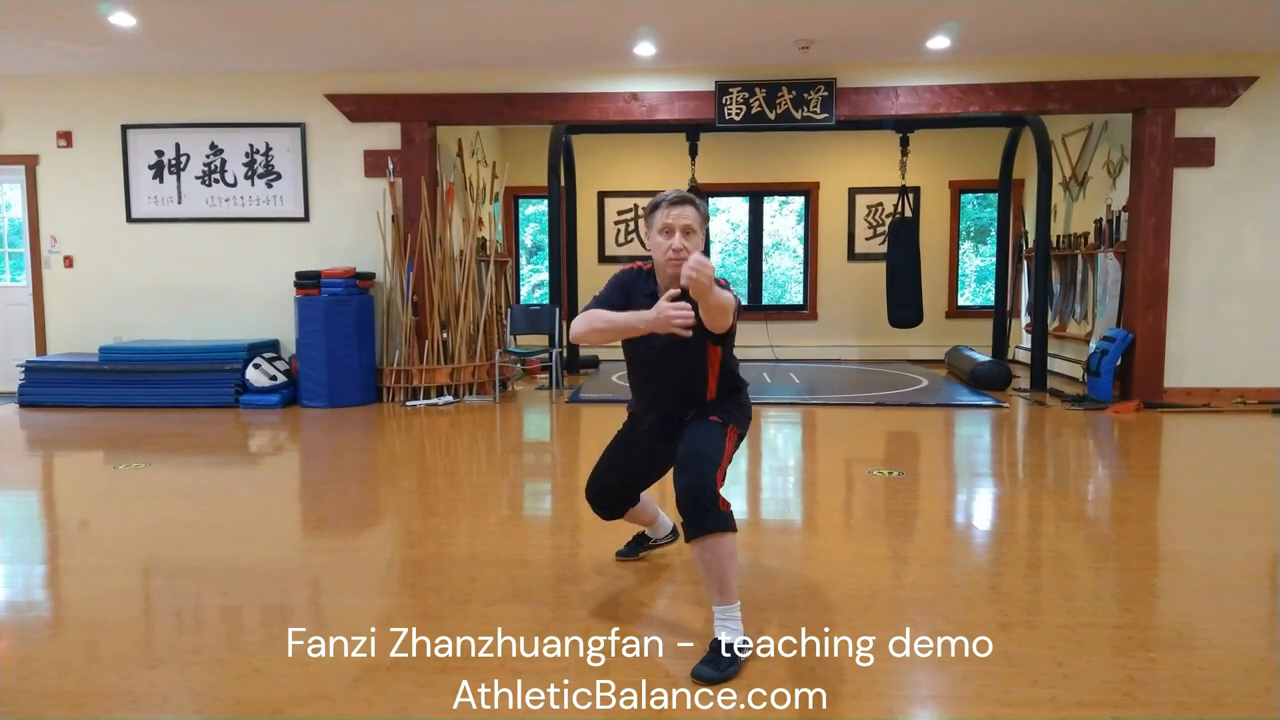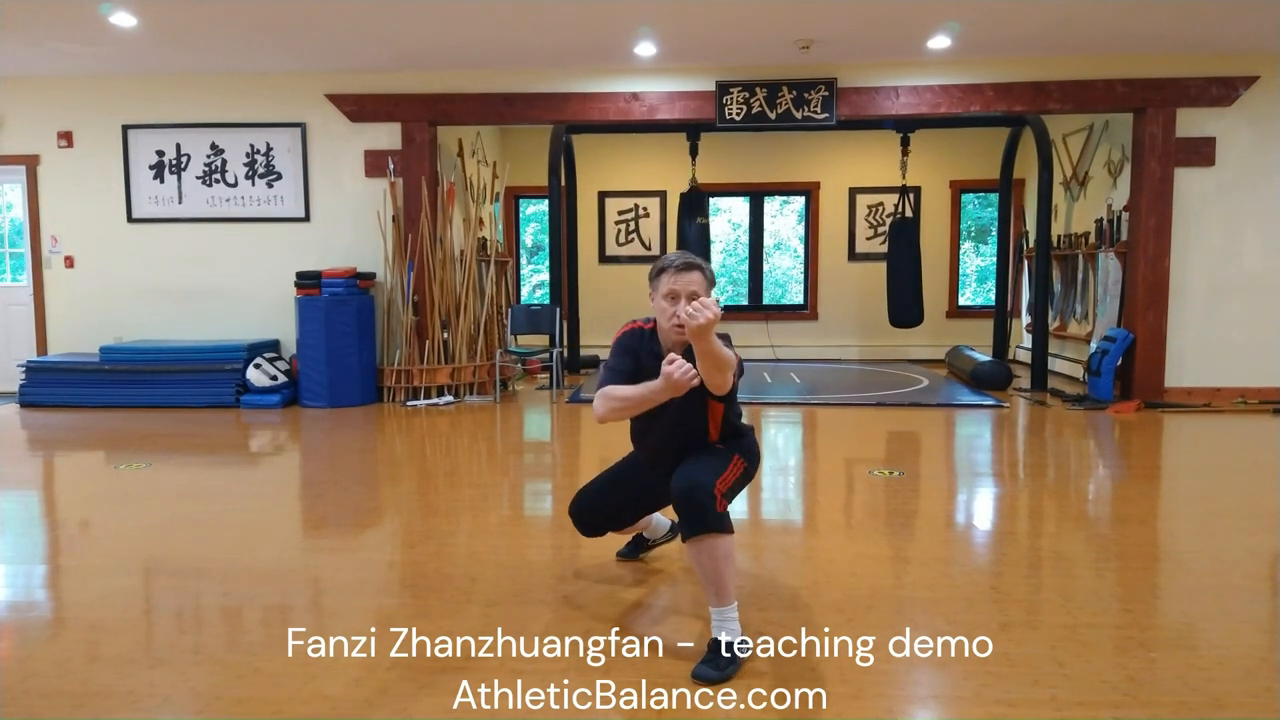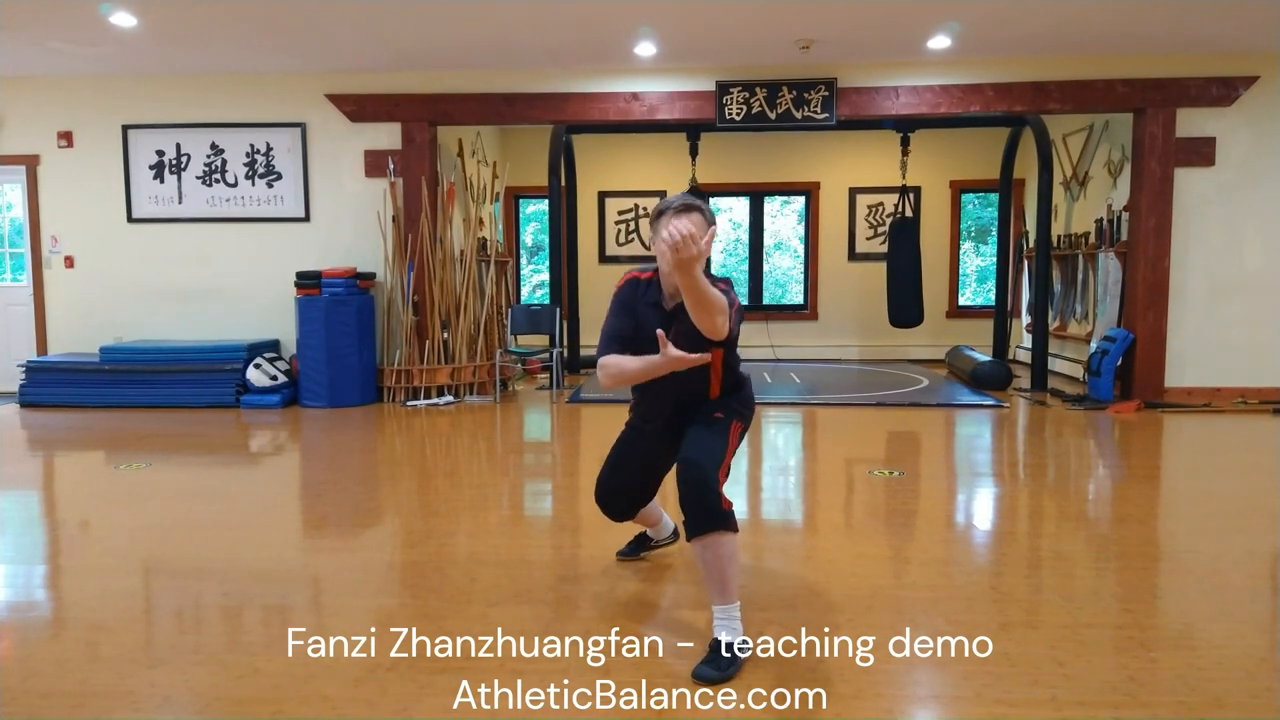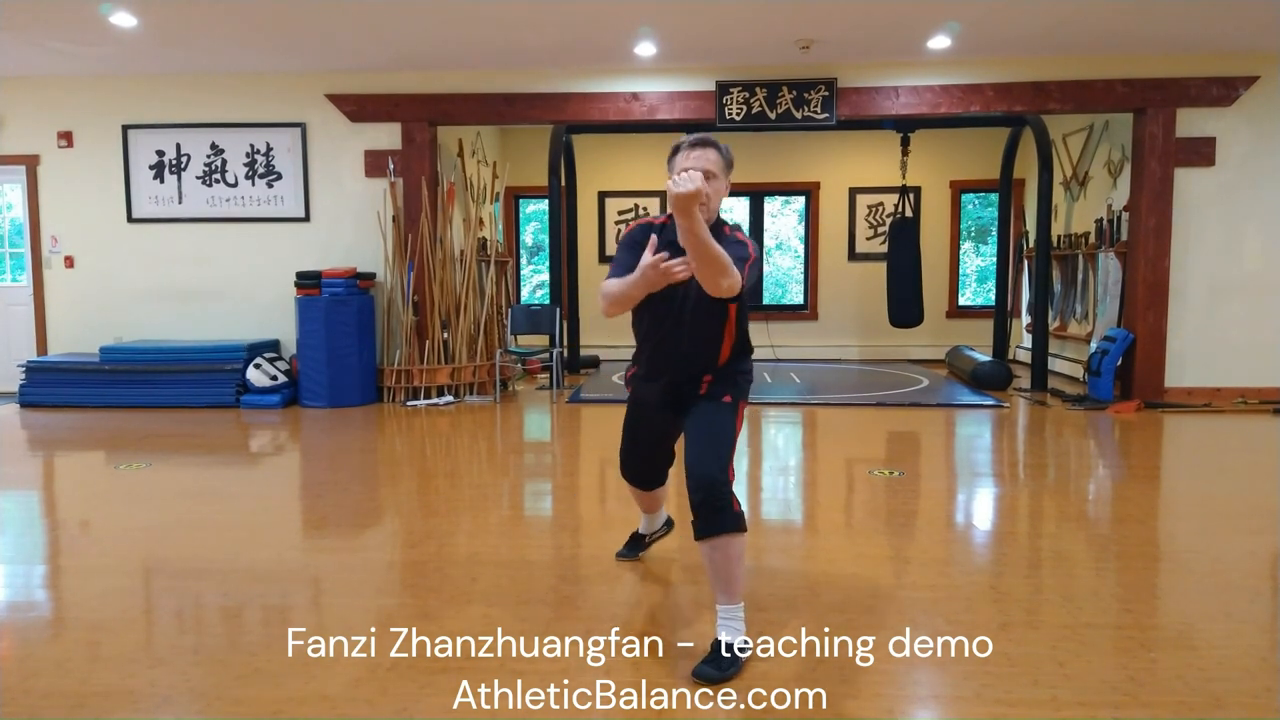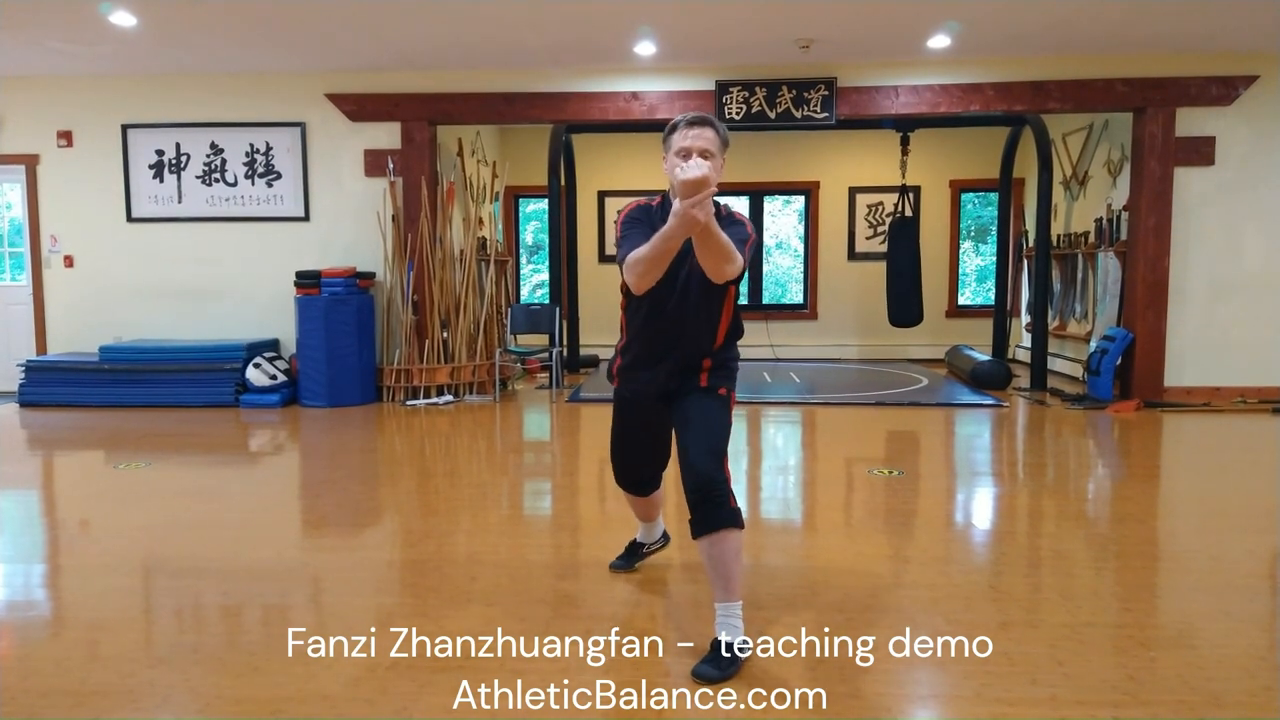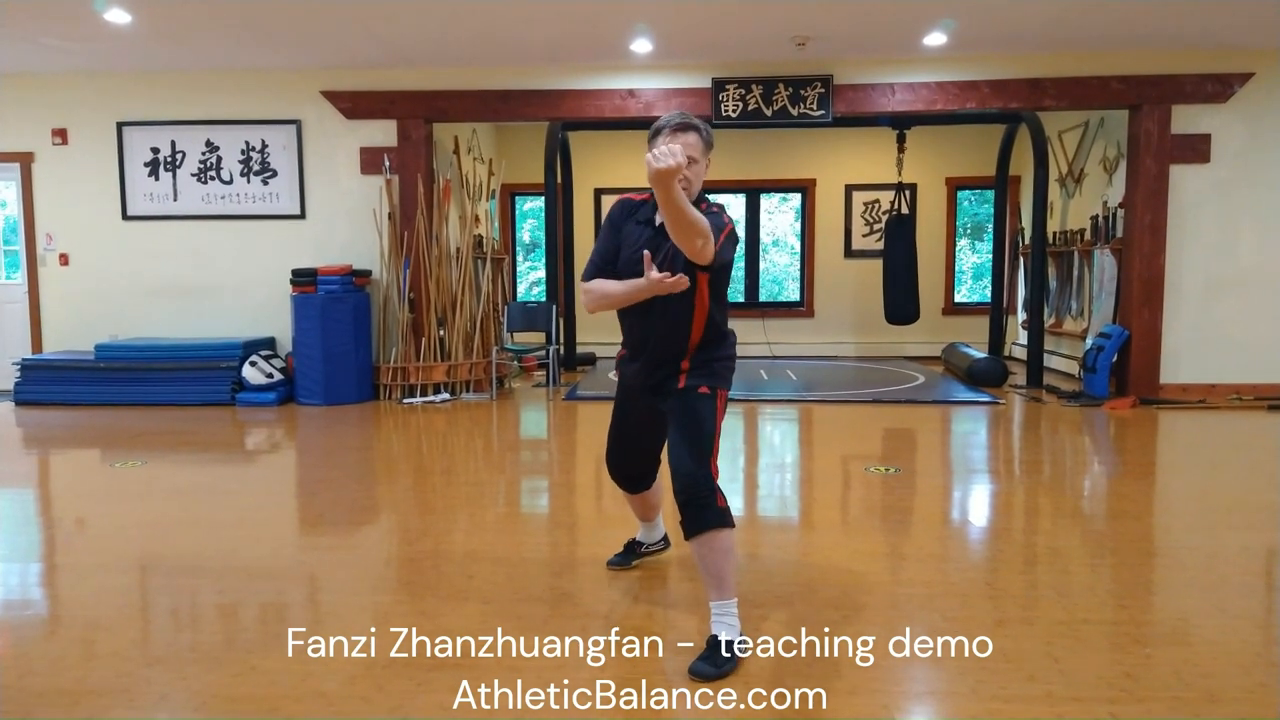
dt=0.7s
person 1, frame 1
left shoulder: (715, 291)
right shoulder: (630, 282)
left elbow: (721, 313)
right elbow: (580, 329)
left wrist: (705, 289)
right wrist: (651, 320)
left hip: (712, 411)
right hip: (651, 414)
left knee: (696, 488)
right knee: (603, 495)
left ankle: (730, 633)
right ankle: (659, 530)
person 1, frame 2
left shoulder: (717, 351)
right shoulder: (633, 339)
left elbow: (720, 379)
right elbow: (603, 408)
left wrist: (704, 337)
right wrist: (664, 387)
left hip: (721, 452)
right hip: (657, 457)
left knee: (695, 491)
right knee: (586, 514)
left ankle: (728, 634)
right ankle: (657, 528)
person 1, frame 3
left shoulder: (720, 294)
right shoulder: (632, 289)
left elbow: (714, 322)
right elbow: (607, 372)
left wrist: (689, 271)
right wrist: (663, 363)
left hip: (717, 408)
right hip: (655, 413)
left knee: (698, 481)
right knee: (612, 497)
left ankle: (729, 633)
right ankle: (662, 530)
person 1, frame 4
left shoulder: (737, 245)
right shoulder: (641, 235)
left elbow: (723, 286)
right elbow: (608, 304)
left wrist: (694, 224)
right wrist: (641, 279)
left hip: (717, 383)
right hip: (651, 381)
left knee: (709, 487)
right knee: (639, 473)
left ankle: (733, 634)
right ankle: (654, 523)
person 1, frame 5
left shoulder: (735, 225)
right shoulder: (637, 216)
left elbow: (723, 270)
right elbow: (636, 277)
left wrist: (702, 216)
right wrist: (676, 224)
left hip: (704, 374)
right hip: (638, 373)
left knee: (706, 482)
right knee: (633, 475)
left ankle: (731, 632)
right ankle: (651, 535)
person 1, frame 6
left shoulder: (716, 222)
right shoulder: (624, 213)
left elbow: (694, 244)
right elbow: (590, 296)
left wrist: (667, 188)
right wrist: (648, 286)
left hip: (698, 370)
right hip: (640, 366)
left knee: (694, 481)
right knee: (627, 468)
left ankle: (727, 629)
right ankle: (652, 536)
